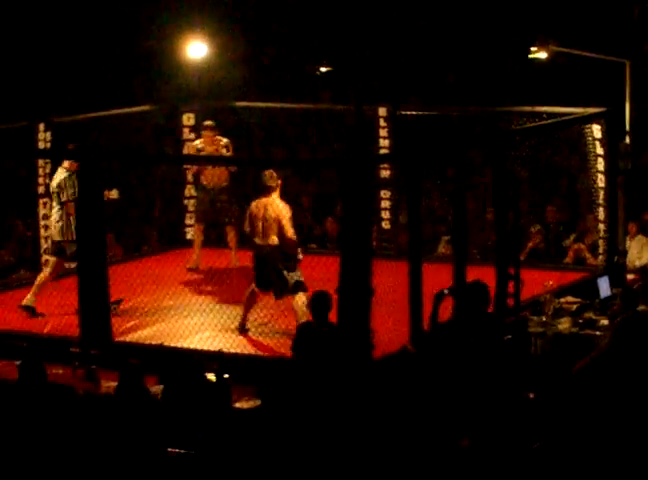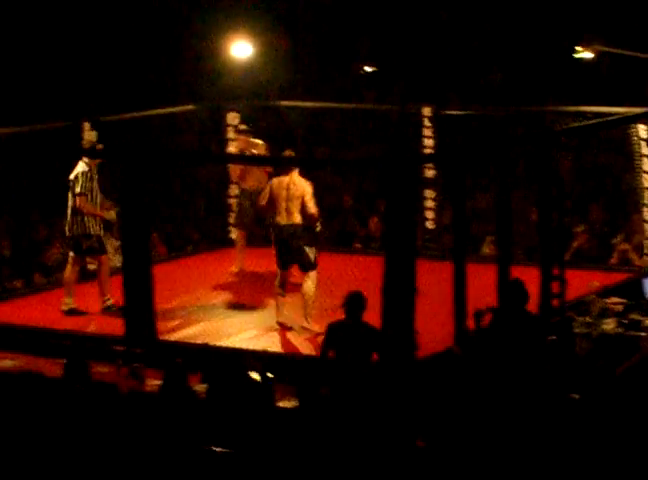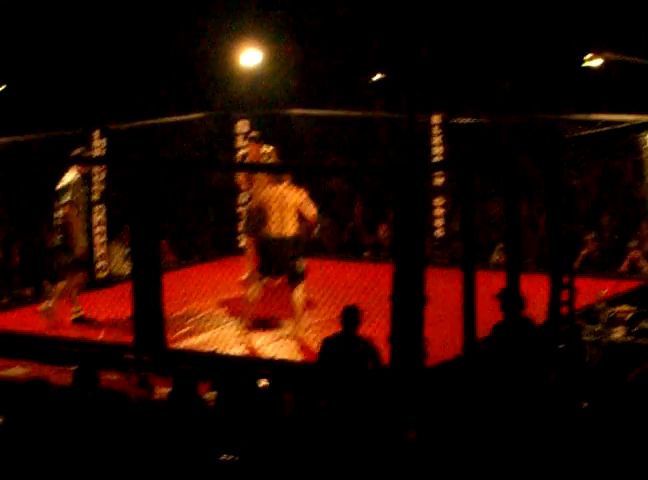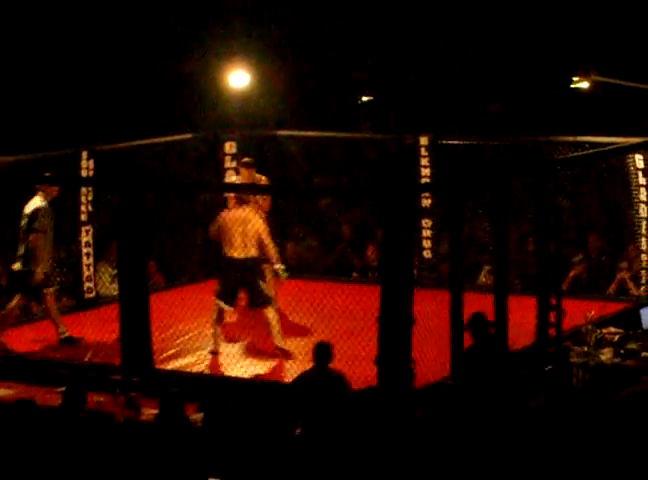
dt=0.2s
person 1, frame 1
left shoulder: (65, 175)
right shoulder: (66, 178)
left elbow: (73, 199)
right elbow: (71, 209)
left hip: (61, 229)
right hip: (69, 230)
left knee: (53, 267)
left ankle: (29, 301)
person 1, frame 2
left shoulder: (86, 171)
right shoulder: (84, 172)
left elbow: (94, 198)
right elbow: (81, 203)
left wrist: (108, 206)
right wrist: (103, 214)
left hip: (78, 226)
right hip: (84, 226)
left knee: (74, 263)
right knee: (103, 260)
left ankle: (69, 303)
right ankle: (106, 302)
person 1, frame 3
left shoulder: (70, 180)
right shoulder: (74, 181)
right elbow: (68, 211)
right wrist: (76, 239)
left hip: (71, 238)
right hip: (71, 239)
left knee: (76, 275)
right knee: (76, 276)
left ankle: (77, 312)
right ankle: (49, 306)
person 1, frame 4
left shoulder: (35, 204)
right shoulder: (41, 207)
right elbow: (35, 238)
right wrist: (37, 265)
left hip: (32, 262)
right hip: (33, 263)
left knee: (49, 296)
right knee: (21, 300)
left ankle: (63, 333)
person 2, frame 1
left shoulder: (255, 205)
right shoulder: (281, 207)
left elbow: (248, 229)
right elbow: (289, 236)
right wrist: (296, 251)
left hip: (260, 250)
right hip: (277, 252)
left knee: (257, 287)
right knee: (299, 291)
left ankle: (242, 323)
person 2, frame 2
left shoulder: (274, 183)
right shoulder: (304, 184)
left elbow: (262, 203)
right elbow: (312, 212)
right wrist: (315, 222)
left hip: (280, 229)
right hip: (298, 230)
left knee: (283, 273)
right knee: (310, 274)
left ankle: (280, 316)
right ankle: (308, 319)
person 2, frame 3
left shoulder: (263, 192)
right shoulder: (297, 194)
left elbow: (253, 213)
right elbow: (312, 216)
right wrist: (310, 226)
left hip: (268, 241)
right hip: (288, 242)
left knee: (259, 280)
right knee: (298, 285)
left ankle: (246, 317)
right ankle: (297, 329)
person 2, frame 4
left shoulder: (225, 216)
right shoulder: (257, 219)
left elbow: (213, 234)
right elbow: (268, 244)
right wrist: (278, 264)
left hip: (231, 263)
right hip: (252, 262)
left knee: (221, 306)
right knee: (268, 306)
left ankle: (216, 346)
right ankle: (279, 344)
person 3, frame 1
left shoulder: (225, 143)
right shoulder: (197, 146)
left elbow: (233, 168)
right elbow: (193, 171)
left wrist: (226, 154)
right wrist: (198, 156)
left hip: (223, 188)
right hip: (205, 189)
left knee: (230, 225)
right knee: (199, 224)
left ankle: (234, 258)
right ankle: (195, 260)
person 3, frame 2
left shoulder: (260, 146)
right shoulder: (232, 150)
left elbow: (270, 168)
right elbow: (234, 178)
right wrist: (240, 163)
left hip: (263, 191)
right hip: (246, 193)
right knee: (240, 229)
right ankle: (240, 263)
person 3, frame 3
left shoulder: (270, 151)
right shoulder: (243, 156)
right elbow: (241, 182)
left wrist: (270, 161)
right wrist: (241, 165)
right knee: (249, 236)
right ankle: (251, 270)
person 3, frame 4
left shoulder: (263, 181)
right shoulder: (237, 182)
left elbow: (266, 207)
left wrist: (255, 195)
left knee: (266, 264)
left ankle: (274, 298)
